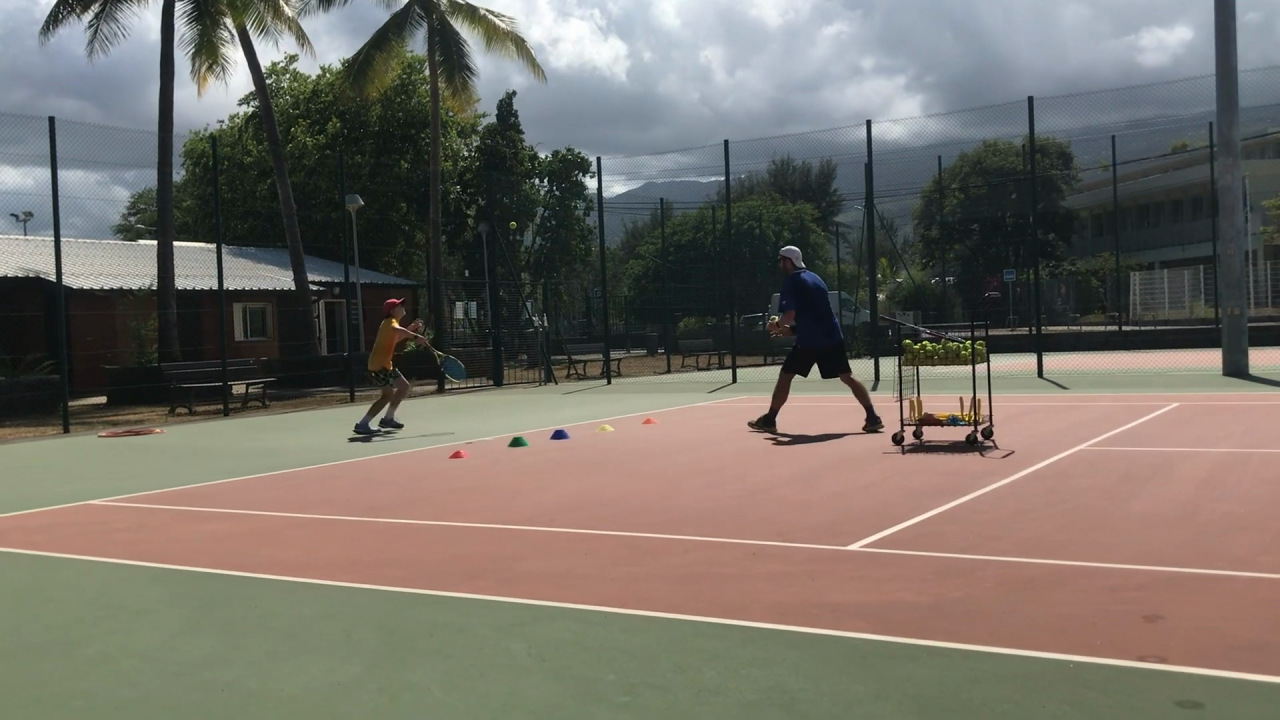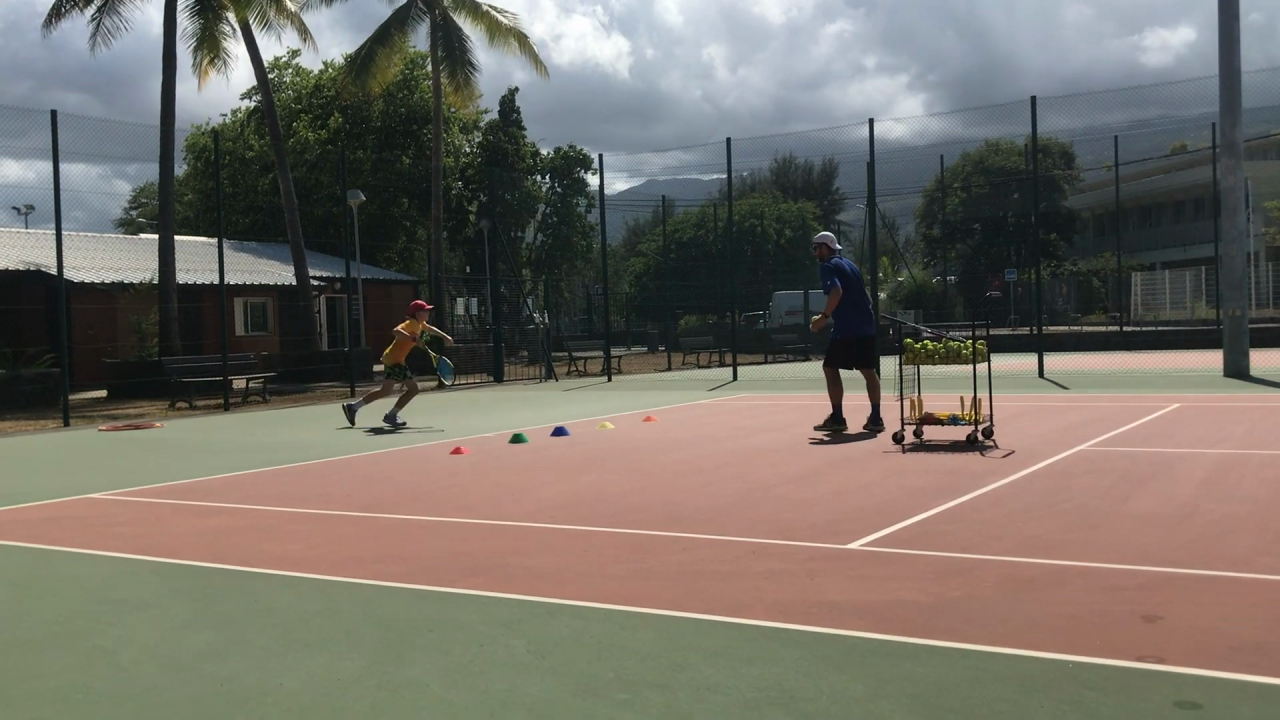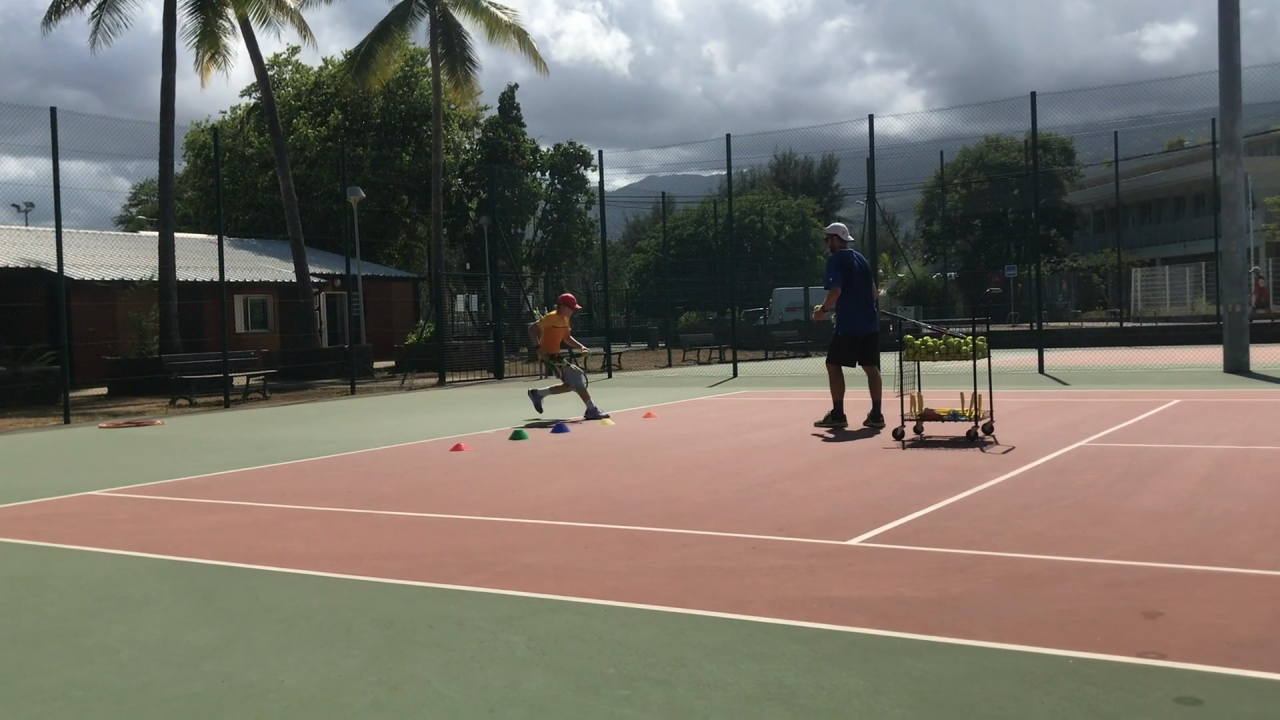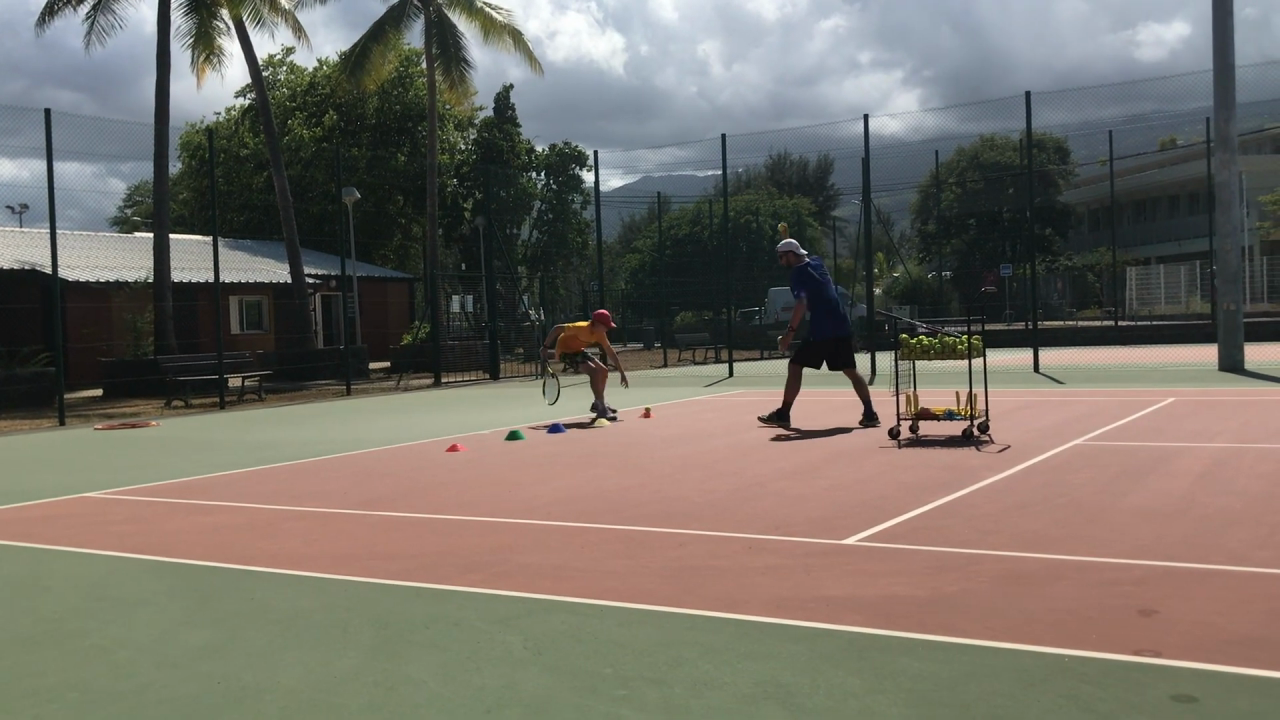
dt=0.7s
person 1, frame 1
left shoulder: (791, 282)
right shoulder: (815, 278)
left elbow: (789, 315)
left wrist: (777, 325)
right wrist: (792, 329)
left hip: (810, 340)
right hip: (833, 335)
left knee: (785, 375)
right knee: (847, 377)
left ankle: (769, 419)
right ankle: (872, 417)
person 1, frame 2
left shoulder: (828, 266)
right shoulder: (849, 264)
left elbow: (836, 292)
left wrist: (824, 316)
left hip: (846, 328)
right hip: (867, 325)
left knee: (830, 368)
right knee: (869, 370)
left ankle: (837, 418)
right ankle: (876, 418)
person 1, frame 3
left shoulder: (835, 260)
right shoulder: (861, 259)
left elbow: (836, 291)
right elbow: (874, 292)
left wrist: (823, 310)
left hip: (848, 324)
right hip: (870, 322)
left knee: (834, 365)
right knee: (871, 367)
left ankle: (838, 415)
right ankle: (876, 415)
person 1, frame 4
left shoulder: (798, 274)
right shoulder: (817, 263)
left elbow: (801, 304)
left wrist: (790, 332)
left hip: (822, 330)
right hip: (842, 326)
left knee: (795, 366)
right knee: (850, 370)
left ankle: (782, 415)
right ankle: (869, 414)
